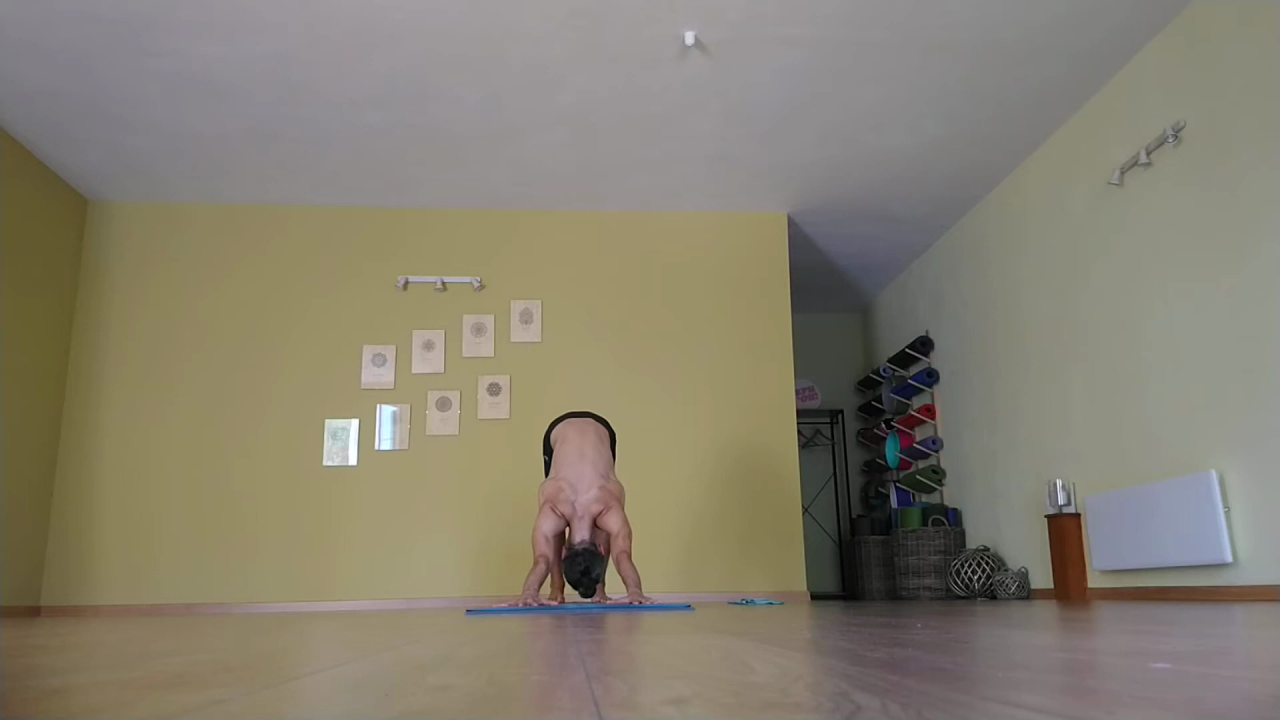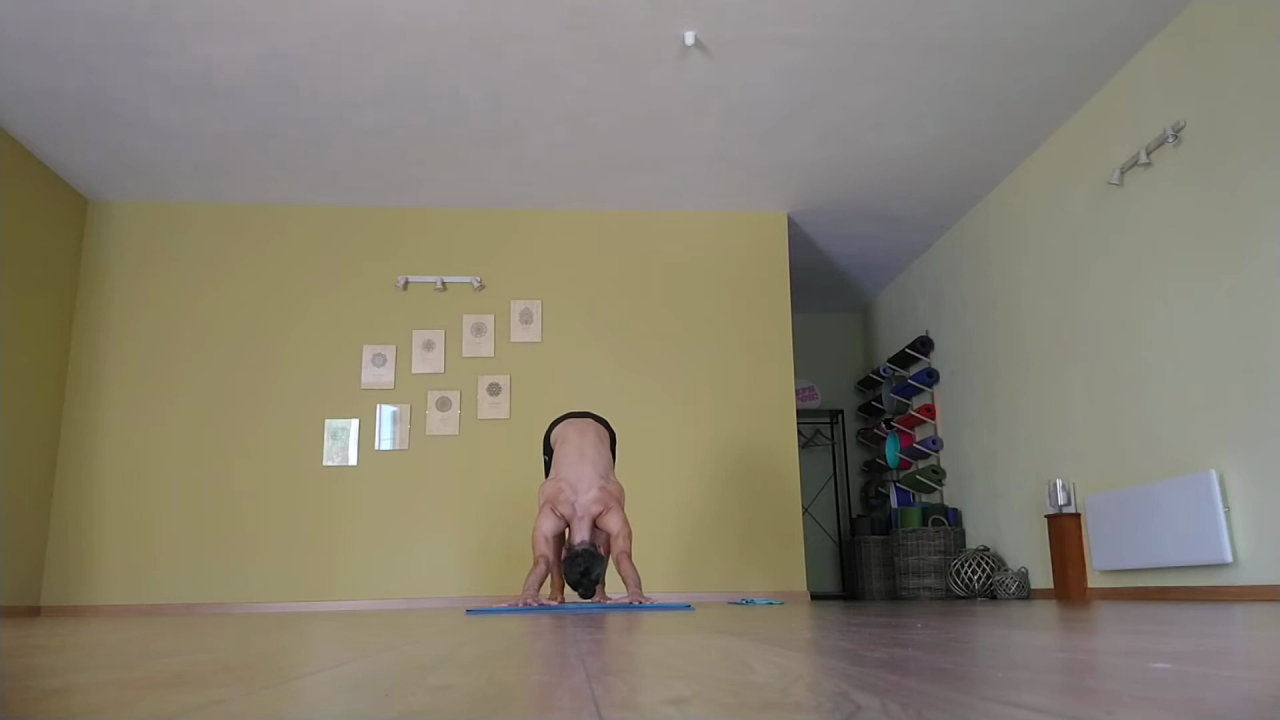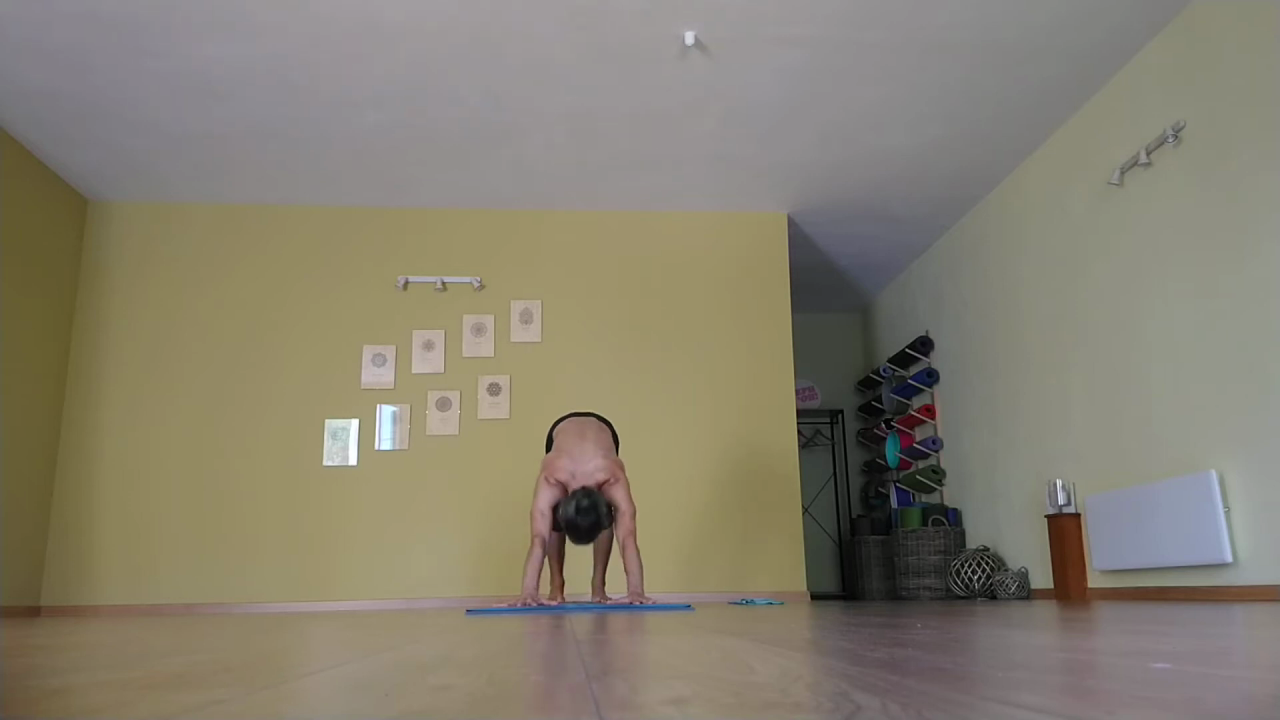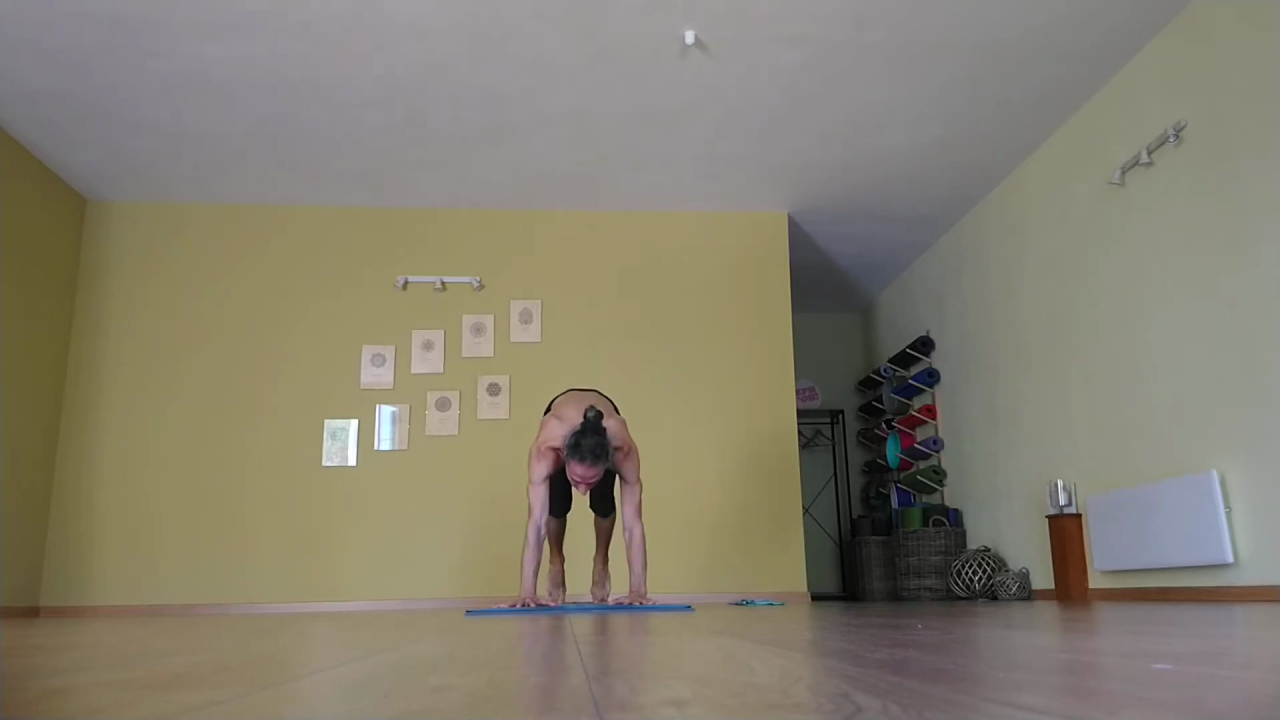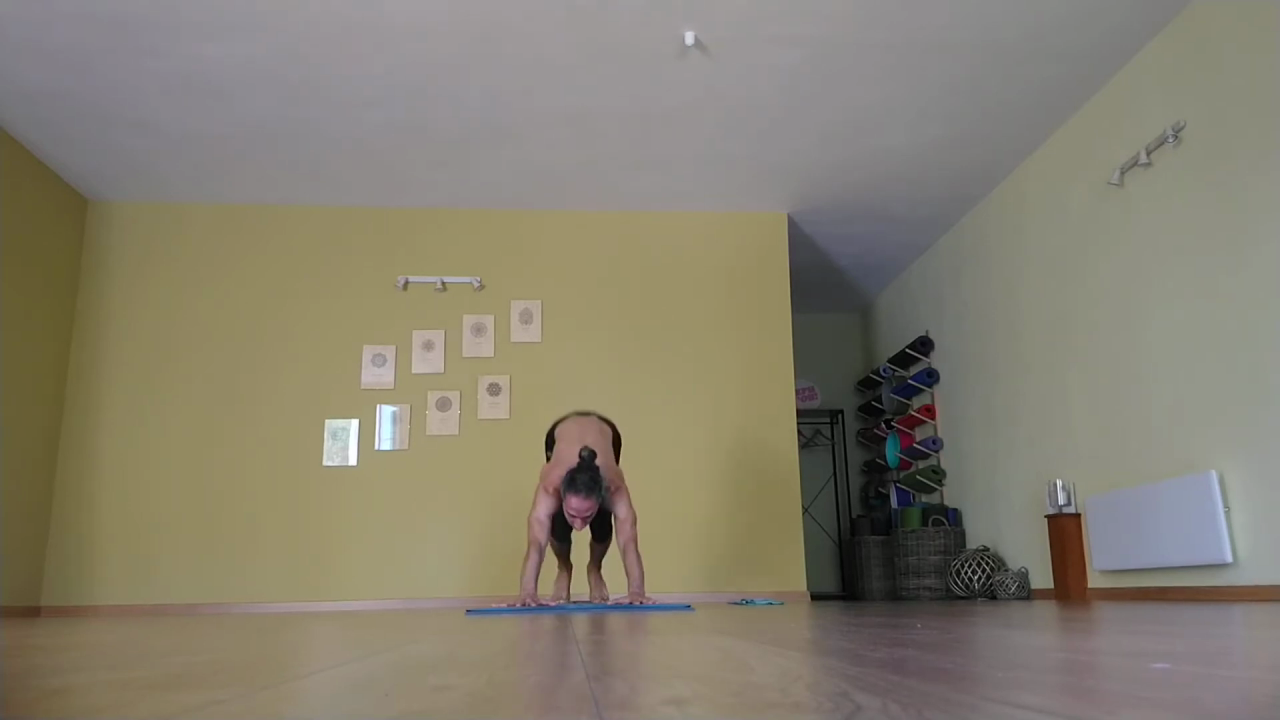
dt=0.7s
person 1, frame 1
left shoulder: (610, 509)
right shoulder: (552, 510)
left elbow: (622, 556)
right elbow: (541, 560)
left hip: (600, 428)
right hip: (559, 430)
left ankle: (599, 586)
right ankle: (556, 586)
person 1, frame 2
left shoulder: (609, 508)
right shoulder: (553, 509)
left elbow: (623, 556)
right elbow: (541, 560)
left hip: (600, 430)
right hip: (559, 431)
left ankle: (599, 586)
right ankle: (556, 586)
person 1, frame 3
left shoulder: (613, 480)
right shoulder: (552, 480)
left elbow: (628, 538)
right elbow: (539, 540)
left wrist: (636, 591)
right wrist: (528, 592)
left knee: (606, 519)
right knee: (553, 521)
left ankle: (599, 585)
right ankle: (556, 584)
person 1, frame 4
left shoulder: (623, 450)
right shoulder: (545, 449)
left elbow: (633, 522)
right elbow: (536, 521)
left knee: (603, 504)
right knee: (557, 505)
left ankle: (601, 561)
right ankle: (556, 561)
person 1, frame 5
left shoulder: (614, 488)
right shoulder: (550, 487)
left elbow: (627, 542)
right elbow: (536, 544)
left wrist: (636, 591)
right wrist: (527, 592)
left knee: (601, 529)
right knee: (559, 529)
left ankle: (594, 569)
right ankle: (564, 570)
